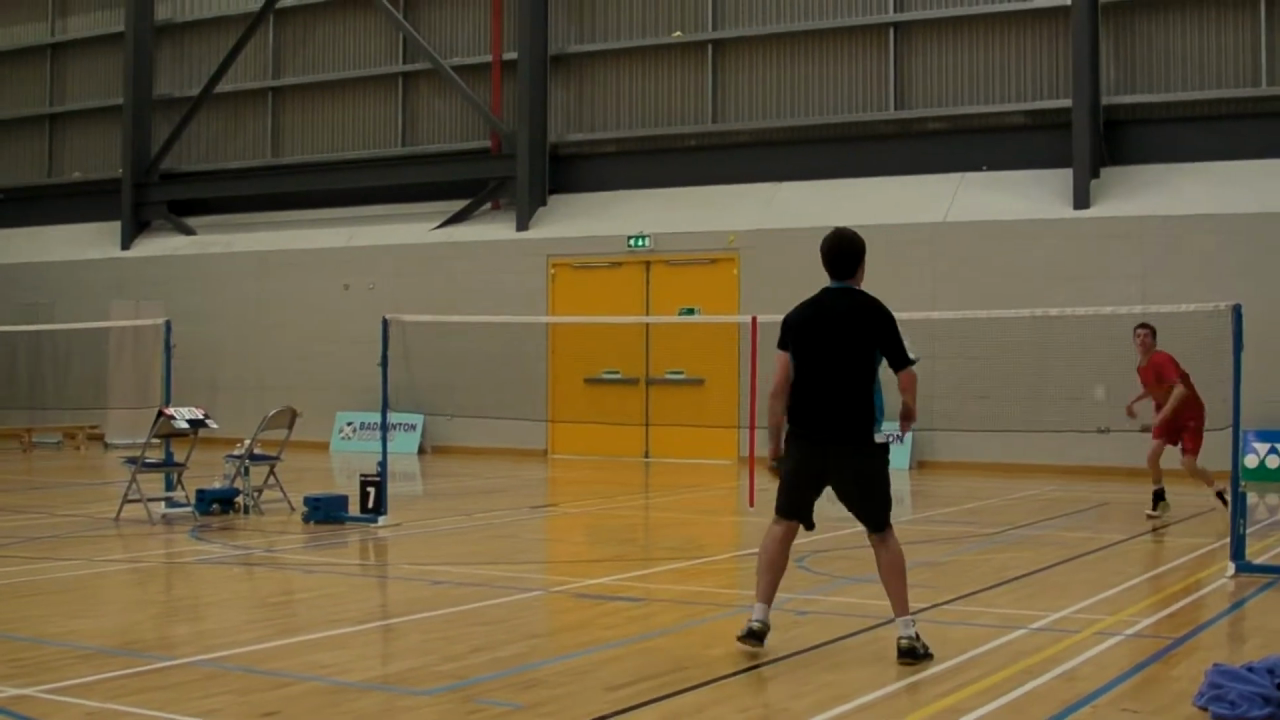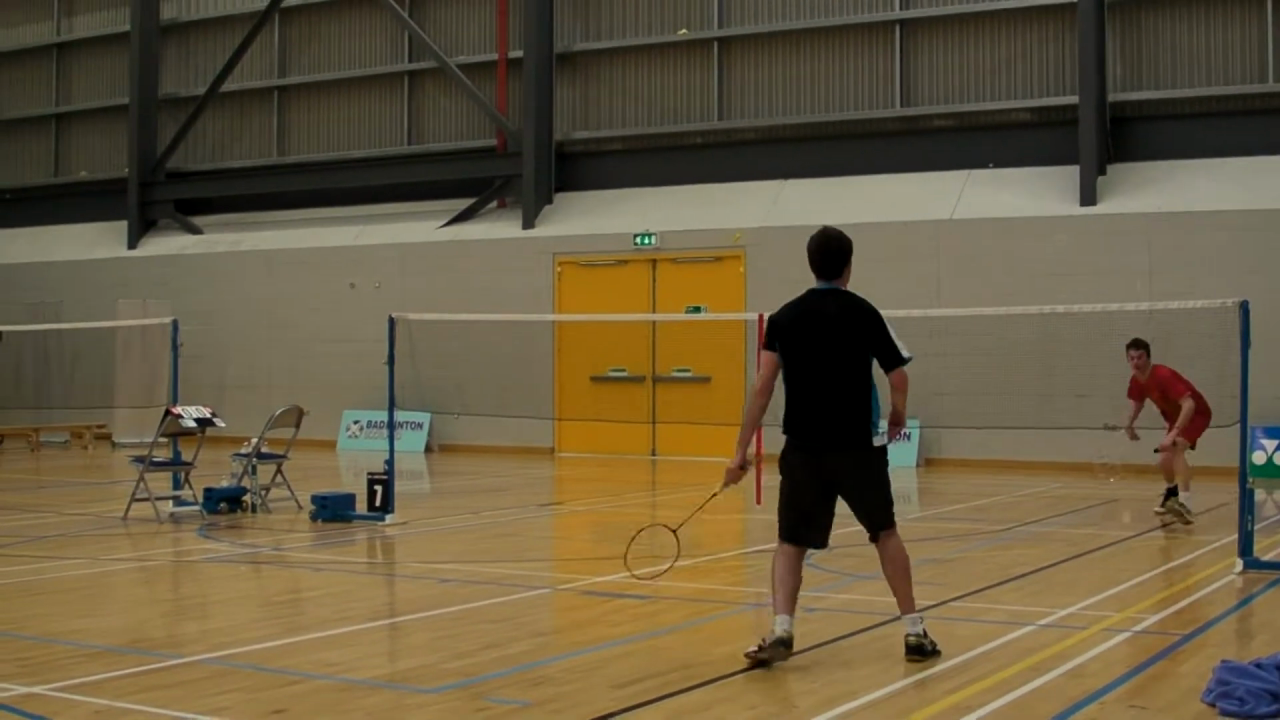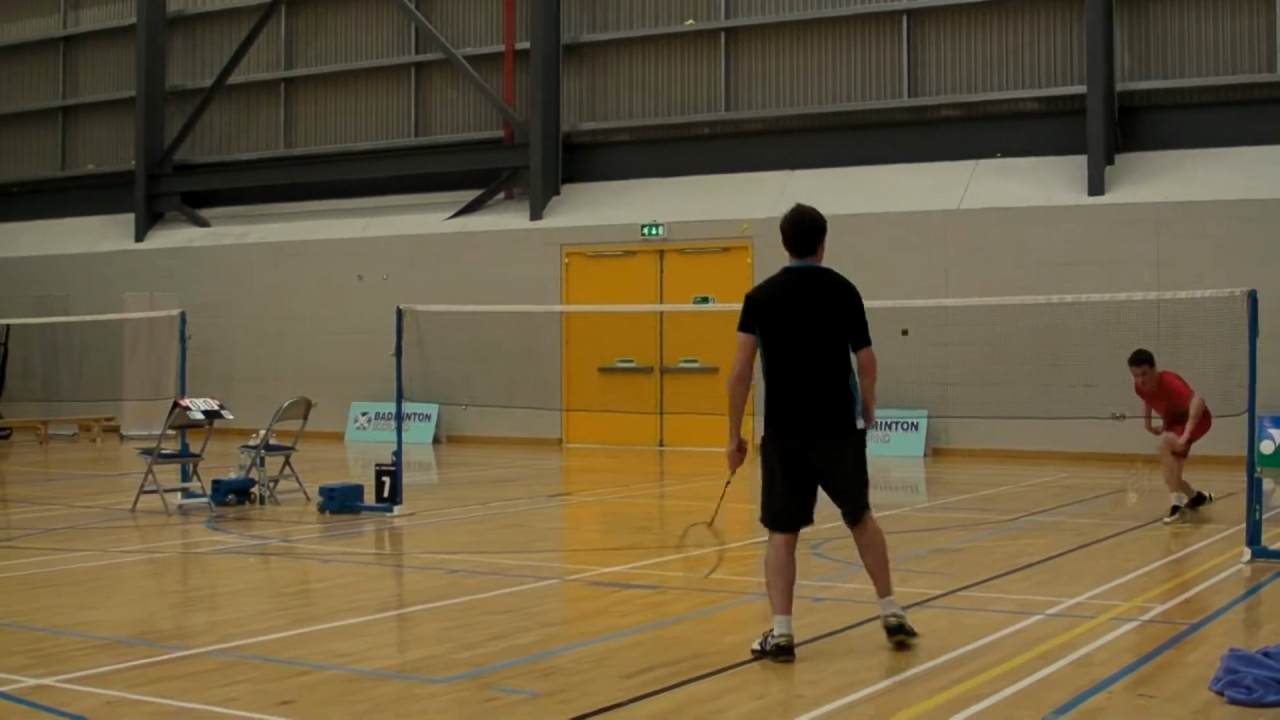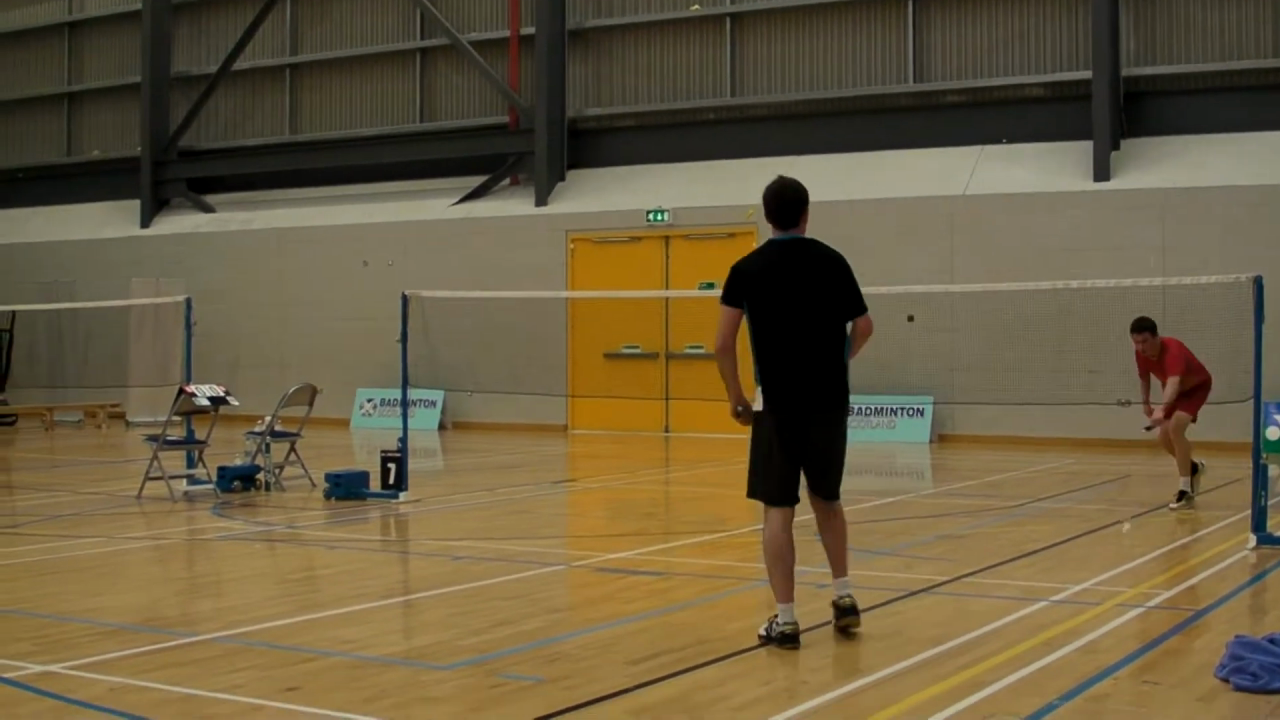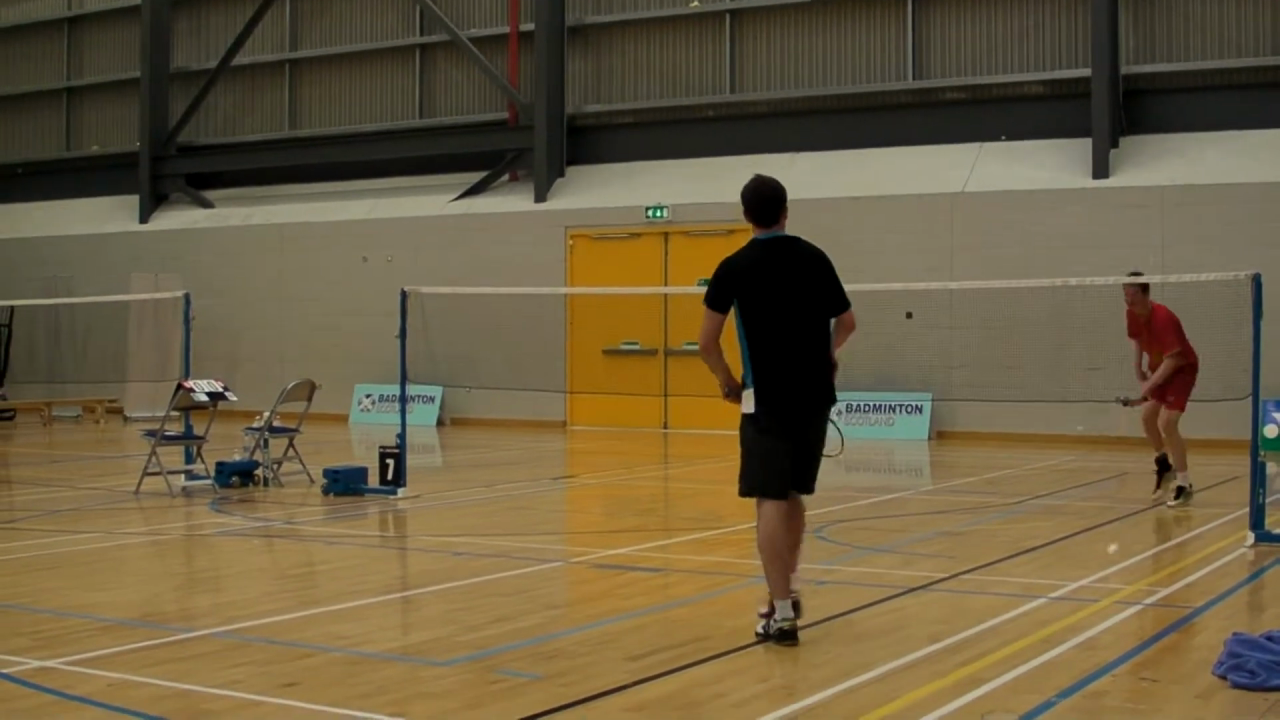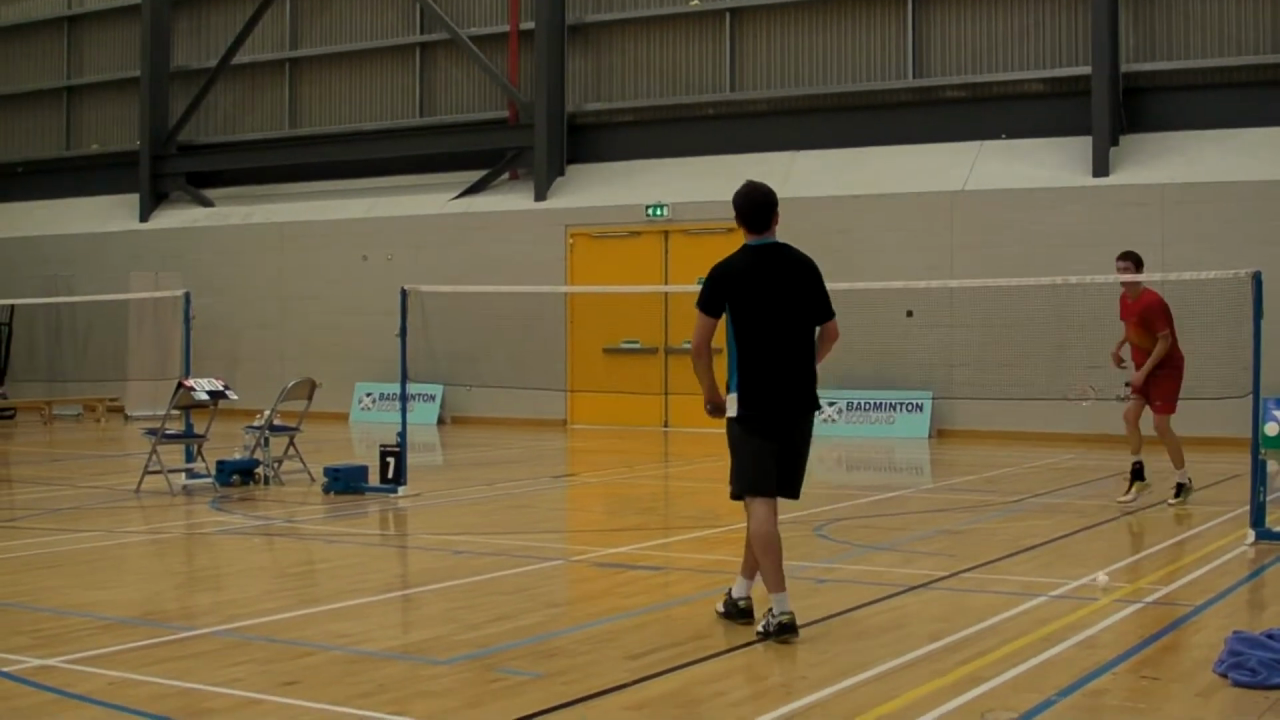
dt=0.2s
person 1, frame 1
left shoulder: (799, 315)
right shoulder: (874, 312)
left elbow: (780, 386)
right elbow: (907, 380)
left wrist: (772, 445)
right wrist: (909, 410)
left hip: (804, 439)
right hip: (860, 441)
left knee: (783, 523)
right knee: (883, 535)
left ankle: (759, 616)
right ankle: (907, 635)
person 1, frame 2
left shoulder: (784, 318)
right shoulder: (864, 312)
left elbow: (762, 388)
right elbow: (898, 379)
left wrist: (741, 451)
right wrist: (898, 413)
left hip: (804, 448)
right hip: (860, 445)
left knee: (791, 544)
right knee: (885, 534)
left ankle: (780, 630)
right ankle: (915, 633)
person 1, frame 3
left shoulder: (761, 296)
right shoulder: (843, 290)
left elbow: (741, 371)
right elbow: (866, 362)
left wrist: (735, 435)
right wrist: (867, 407)
left hip: (783, 432)
right hip: (840, 427)
left knee: (781, 531)
right knee: (860, 520)
left ankle: (780, 633)
right ankle: (892, 613)
person 1, frame 4
left shoulder: (748, 268)
right shoulder: (832, 261)
left elbow: (724, 344)
right elbow: (864, 327)
left wrist: (735, 396)
left hip: (776, 405)
right hip: (829, 401)
left knee: (778, 508)
right knee: (826, 499)
left ankle: (784, 619)
right ankle: (842, 595)
person 1, frame 5
left shoulder: (734, 267)
right shoulder: (815, 258)
left elbow: (707, 342)
right elbow: (847, 322)
left wrist: (727, 380)
left hip: (767, 401)
right hip: (815, 397)
left knee: (771, 502)
right knee: (792, 496)
left ankle: (782, 615)
right ankle: (787, 593)
person 1, frame 6
left shoulder: (725, 273)
right shoulder: (804, 266)
left elbow: (700, 346)
right elbow: (830, 334)
left wrist: (709, 392)
left hip: (751, 406)
right hip: (799, 404)
left knee: (756, 503)
right knee: (767, 499)
left ankle: (779, 608)
right ankle: (741, 594)
person 2, frame 1
left shoulder: (1163, 360)
right shoulder: (1141, 367)
left elbow: (1180, 389)
left wrist: (1161, 416)
right wrist: (1133, 402)
left hip: (1190, 413)
right hip: (1167, 416)
left knee: (1188, 466)
right knee: (1152, 455)
left ankle: (1219, 490)
right ankle: (1159, 499)
person 2, frame 2
left shoulder: (1163, 375)
right shoulder: (1135, 380)
left elbow: (1188, 404)
right elbow: (1137, 401)
left wrist: (1173, 434)
right wrist: (1129, 424)
left hip: (1197, 414)
right hip: (1175, 417)
left knee: (1177, 448)
right knee: (1164, 462)
left ankle: (1184, 503)
right ankle: (1171, 494)
person 2, frame 3
left shoulder: (1170, 382)
right shoulder: (1140, 385)
left elbow: (1198, 401)
left wrist: (1186, 435)
right wrist: (1147, 420)
left hip: (1196, 420)
right hip: (1175, 421)
left knee: (1165, 445)
left ankle: (1179, 504)
right ankle: (1199, 497)
person 2, frame 4
left shoulder: (1173, 350)
right shoulder: (1141, 352)
left elbow: (1173, 382)
right elbow: (1144, 376)
left wrist: (1161, 410)
right wrist: (1145, 403)
left hip: (1197, 386)
right hip: (1175, 391)
left knee: (1175, 428)
right knee: (1164, 438)
left ankle: (1186, 490)
right ankle: (1193, 468)
person 2, frame 5
left shoulder: (1163, 318)
right shoulder: (1131, 314)
left elbow: (1172, 360)
left wrist: (1148, 387)
right wrist: (1138, 364)
left hip: (1182, 369)
right hip: (1159, 370)
left knee: (1168, 423)
right knee: (1147, 417)
left ankle: (1184, 486)
right ankle: (1164, 466)
person 2, frame 6
left shoulder: (1152, 301)
right shoulder: (1124, 299)
left elbow: (1165, 341)
left wrist: (1143, 372)
right wrist: (1118, 346)
left hip: (1166, 367)
right hip: (1143, 369)
left knee: (1161, 426)
right knee: (1129, 415)
left ankle: (1183, 482)
right ankle: (1138, 478)
